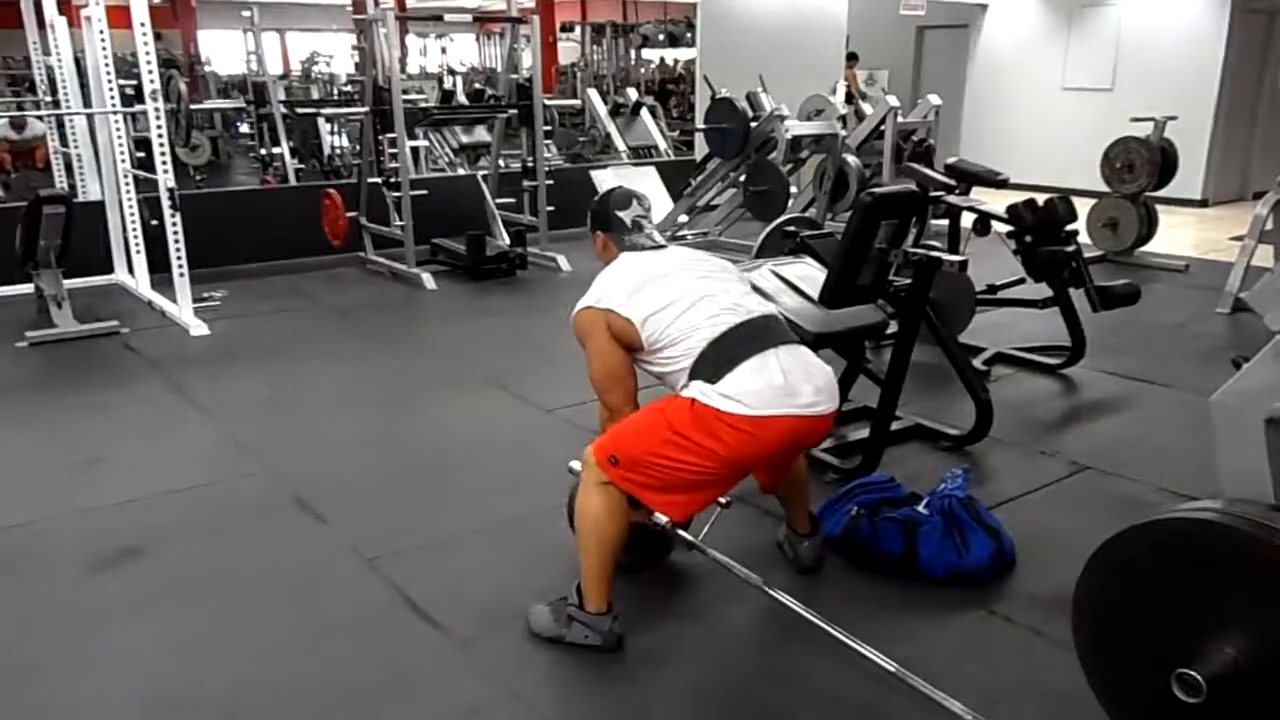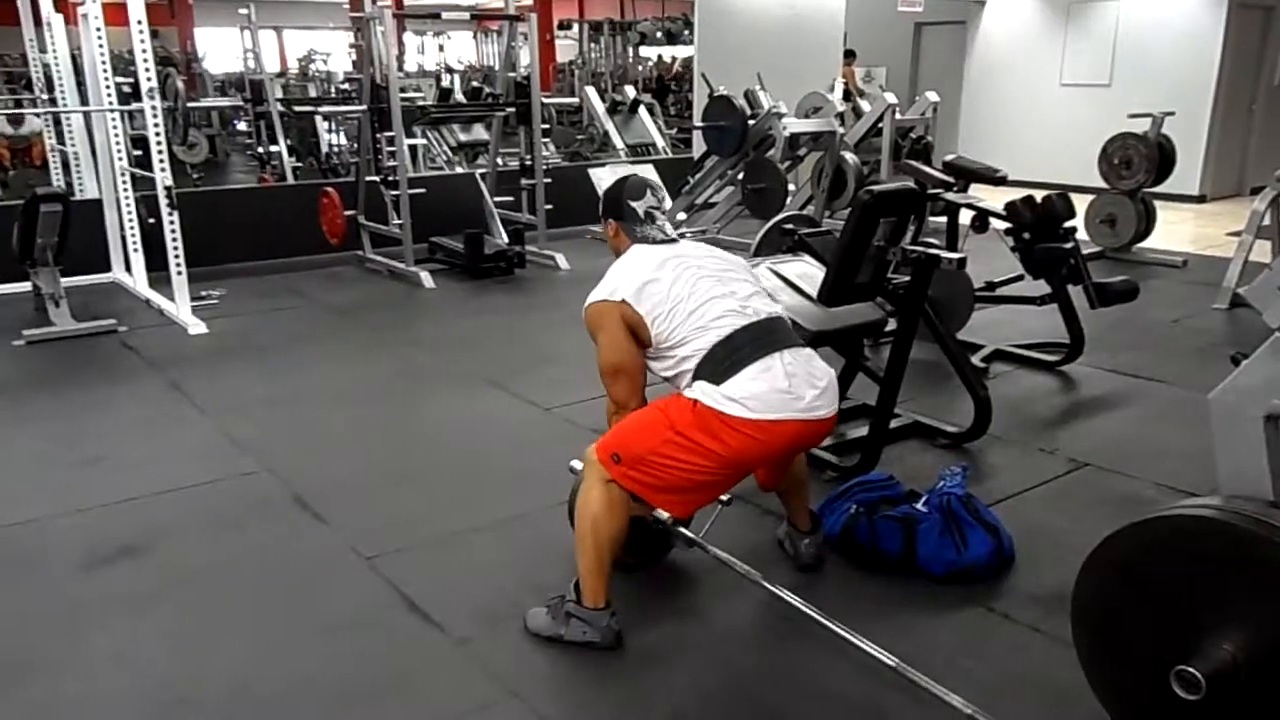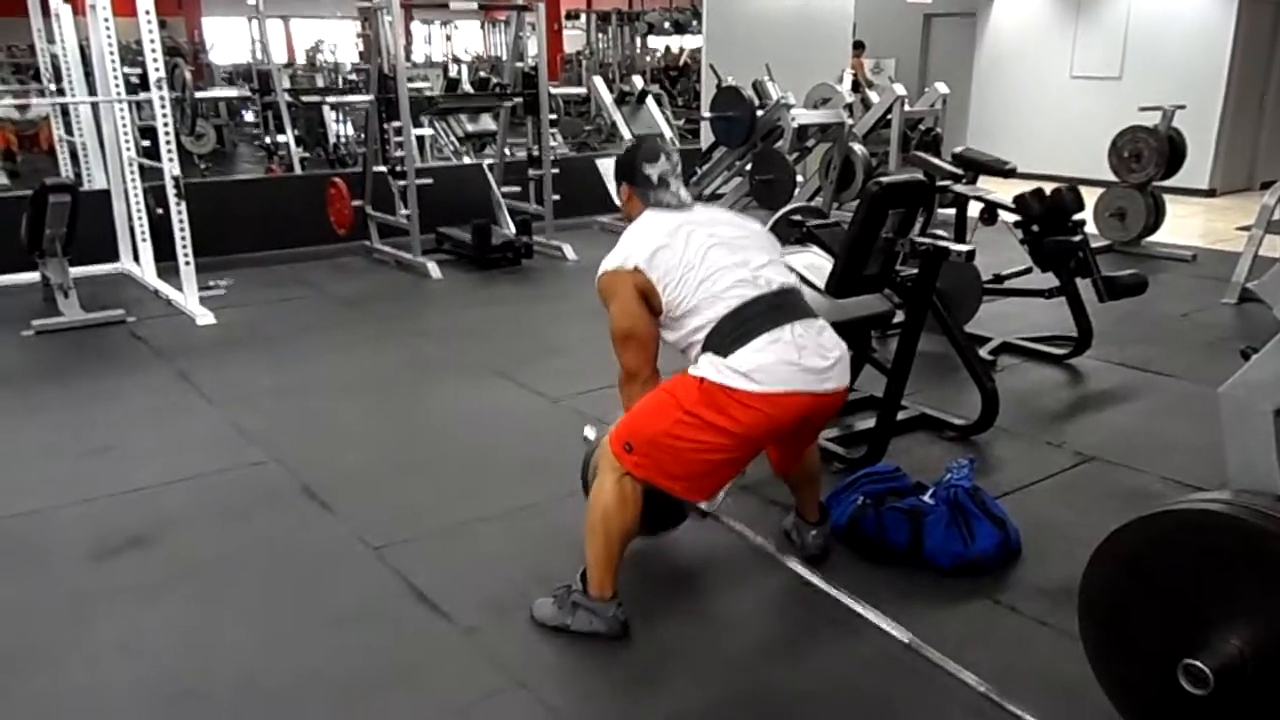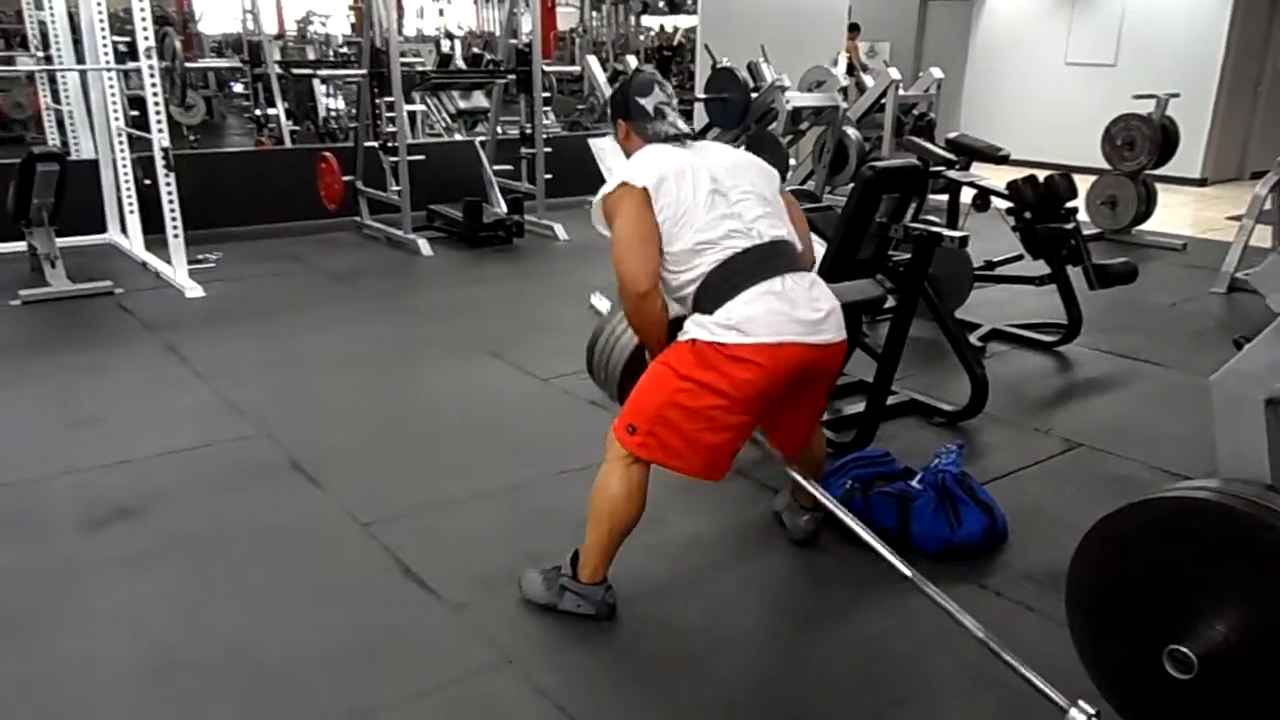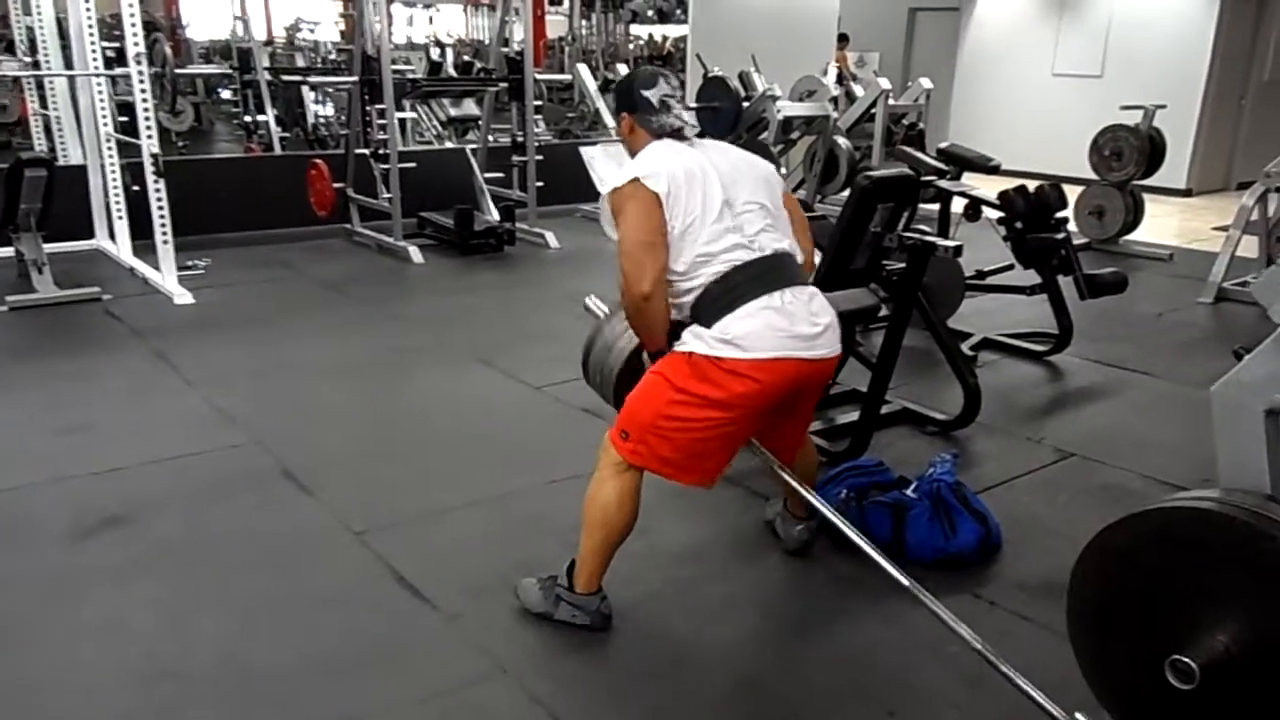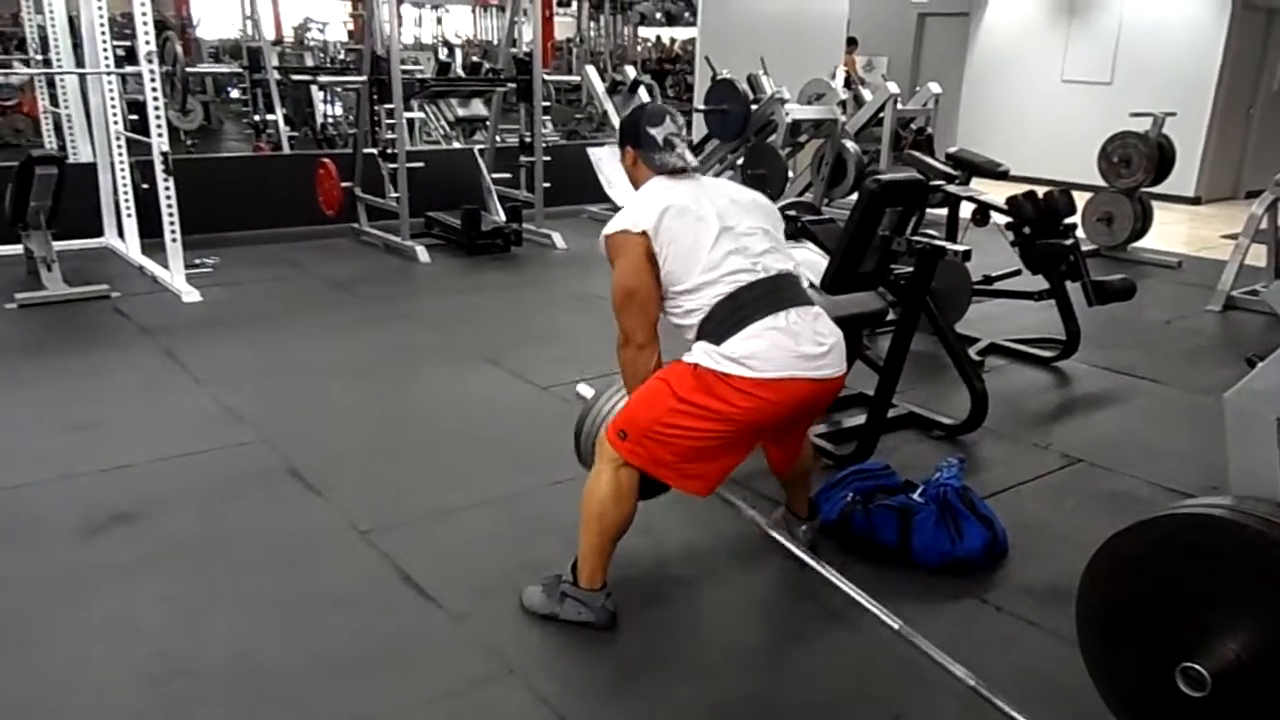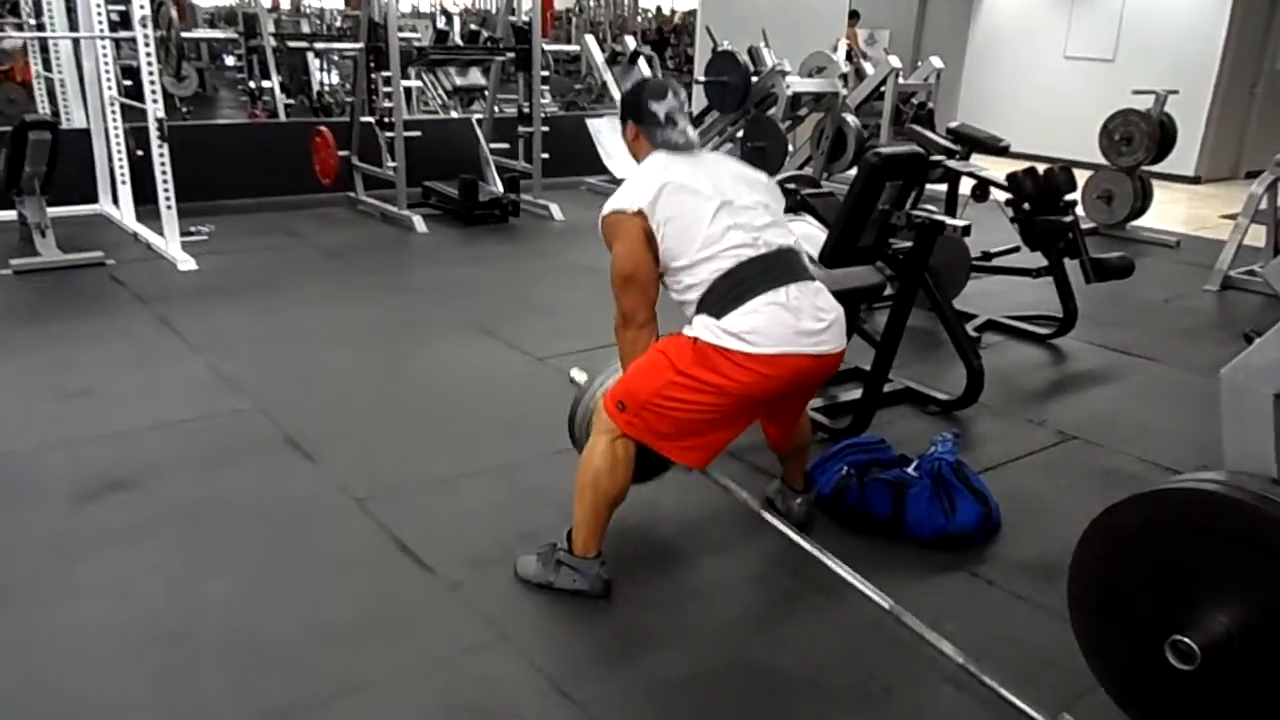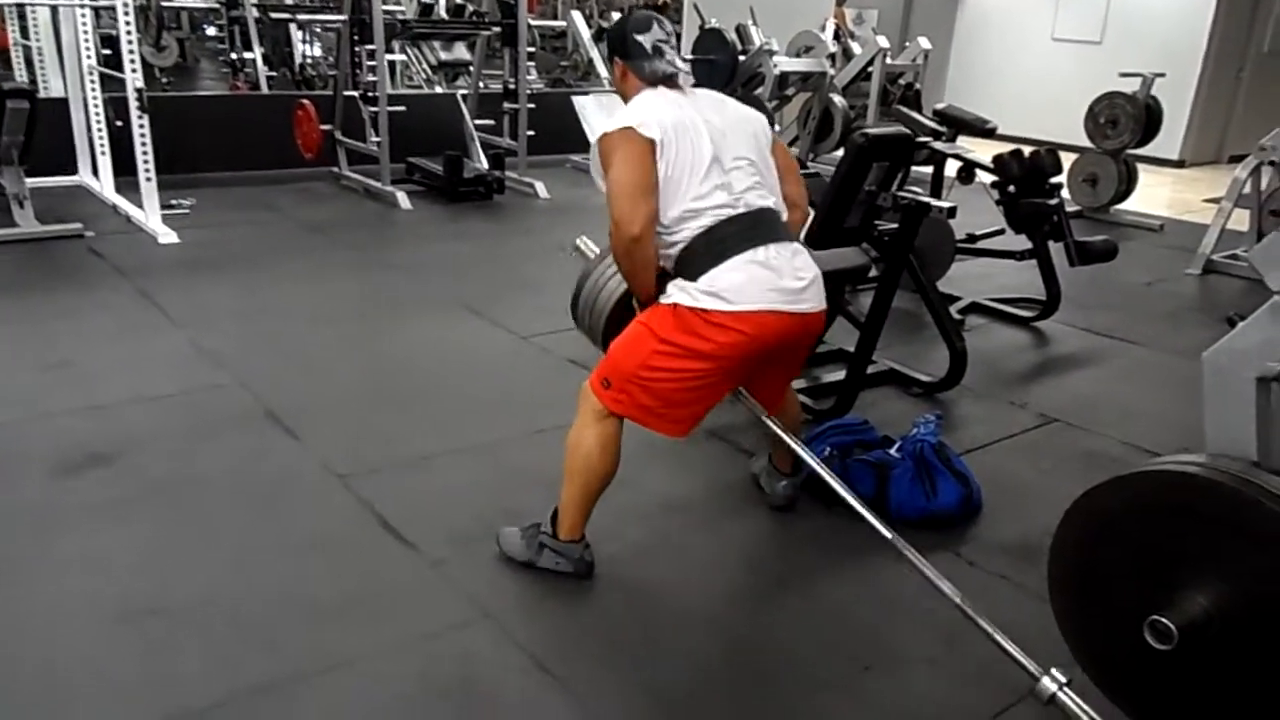
dt=0.4s
person 1, frame 1
left shoulder: (597, 307)
right shoulder: (707, 260)
left elbow: (620, 410)
left wrist: (633, 497)
left hip: (746, 407)
right hip: (818, 396)
left knee: (599, 469)
left ankle: (592, 617)
right ankle: (802, 536)
person 1, frame 2
left shoulder: (609, 299)
right shoulder: (719, 256)
left elbow: (627, 404)
left wrist: (633, 491)
left hip: (747, 411)
right hip: (819, 399)
left knee: (601, 467)
left ankle: (590, 614)
right ankle: (803, 535)
person 1, frame 3
left shoulder: (624, 263)
right shoulder: (738, 223)
left elbow: (638, 375)
left wrist: (648, 459)
left hip: (753, 380)
right hip: (830, 370)
left knee: (617, 461)
right knee: (790, 428)
left ankle: (595, 603)
right ankle: (811, 526)
person 1, frame 4
left shoulder: (629, 184)
right shoulder: (743, 159)
left elbow: (640, 289)
left wrist: (662, 353)
left hip: (742, 335)
right hip: (824, 324)
left knee: (628, 448)
right knee: (798, 424)
left ankle: (585, 585)
right ankle: (804, 510)
person 1, frame 5
left shoulder: (636, 182)
right shoulder: (751, 161)
left elbow: (643, 288)
left wrist: (660, 351)
left hip: (740, 346)
right hip: (818, 335)
left knee: (621, 455)
right knee: (788, 433)
left ankle: (580, 594)
right ankle: (797, 520)
person 1, frame 6
left shoulder: (632, 223)
right shoulder: (745, 195)
left elbow: (639, 343)
left wrist: (648, 415)
left hip: (749, 364)
right hip: (825, 354)
left knee: (617, 451)
right knee: (785, 426)
left ankle: (586, 593)
right ankle: (799, 522)
person 1, frame 7
left shoulder: (630, 202)
right shoulder: (744, 172)
left elbow: (636, 321)
left wrist: (647, 402)
left hip: (749, 337)
right hip: (825, 331)
left knee: (613, 422)
right knee: (782, 397)
left ankle: (580, 562)
right ankle: (795, 495)
person 1, frame 8
left shoulder: (629, 128)
right shoulder: (741, 112)
left elbow: (632, 230)
right elbow: (797, 202)
left wrist: (648, 300)
left hip: (724, 301)
right hip: (803, 292)
left knee: (601, 402)
right knee: (770, 386)
left ankle: (563, 543)
right ankle: (782, 476)
